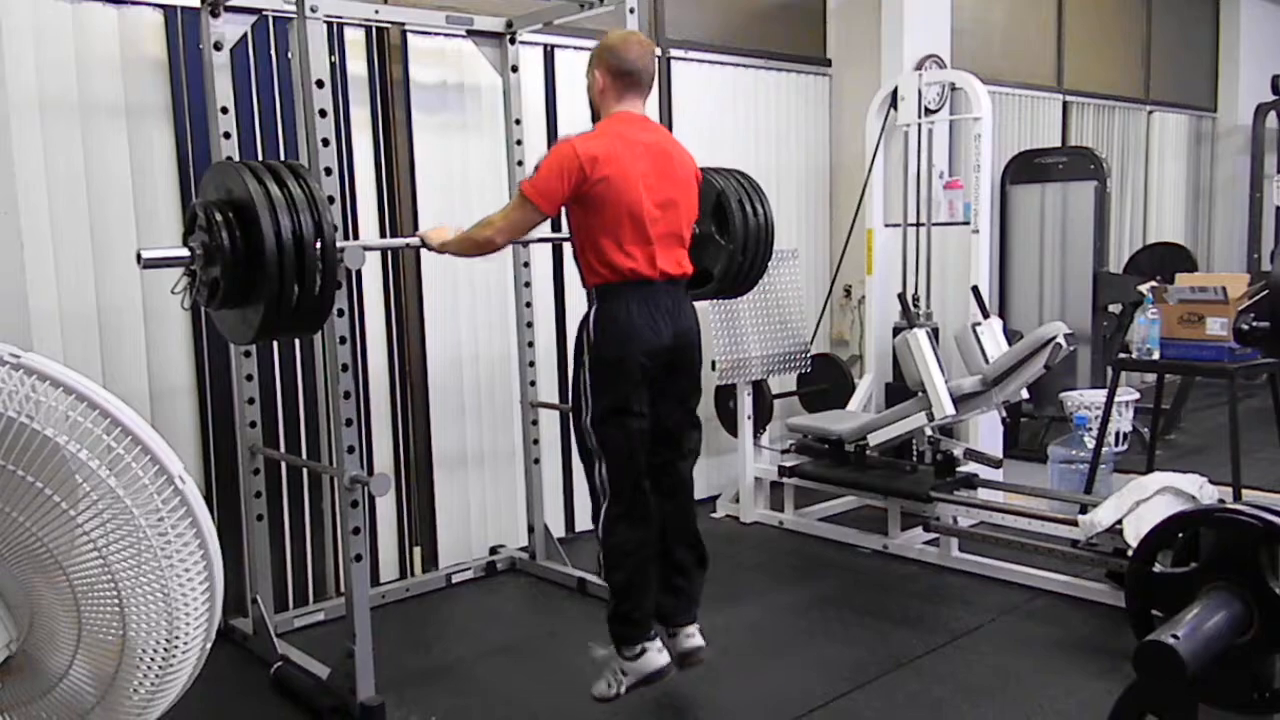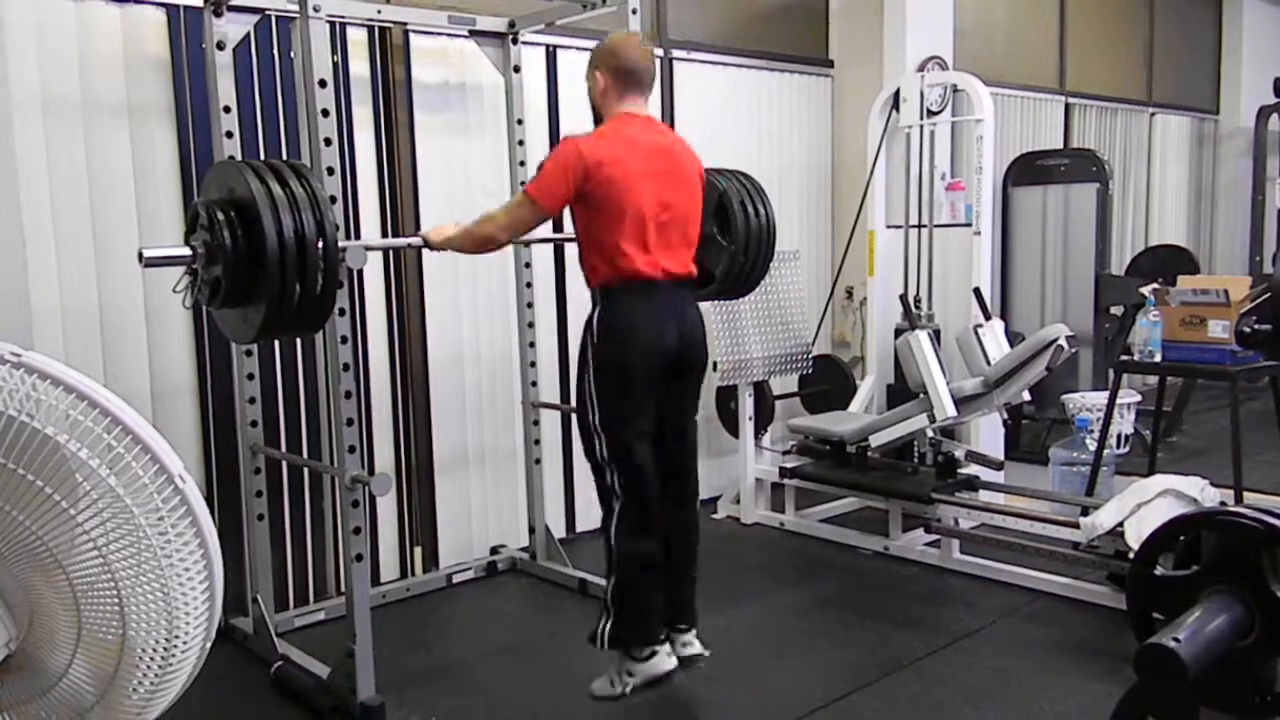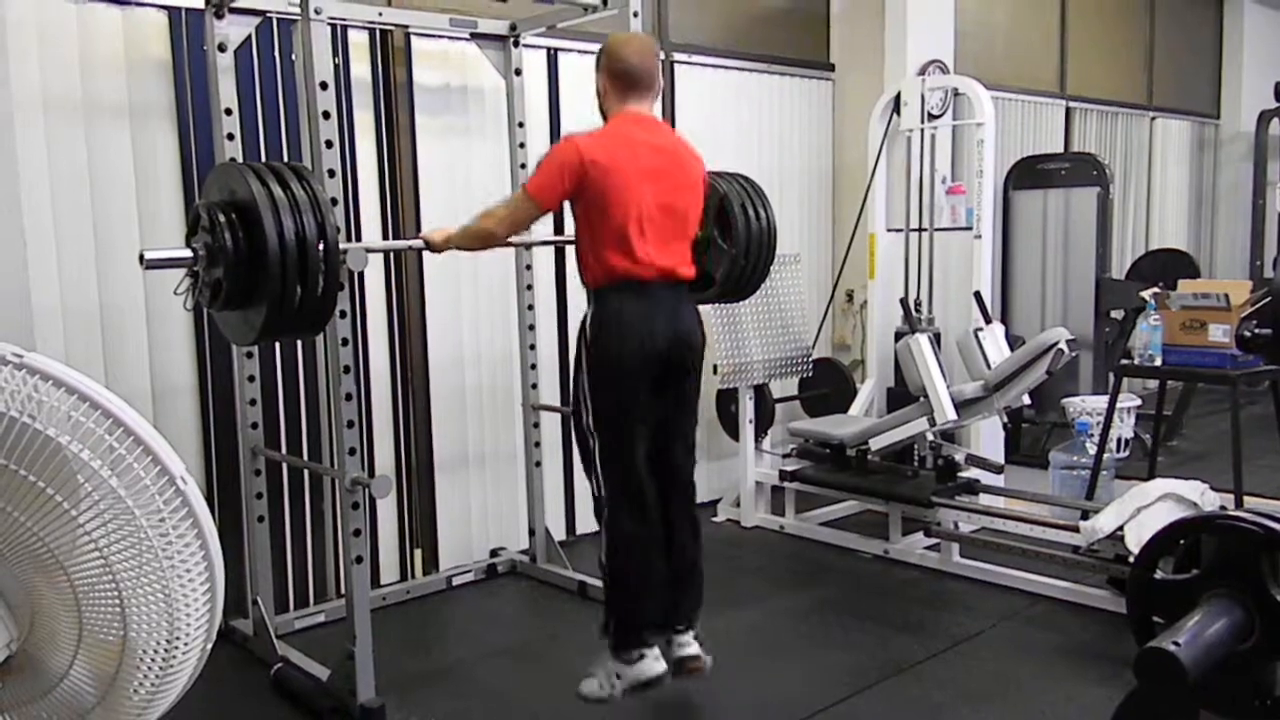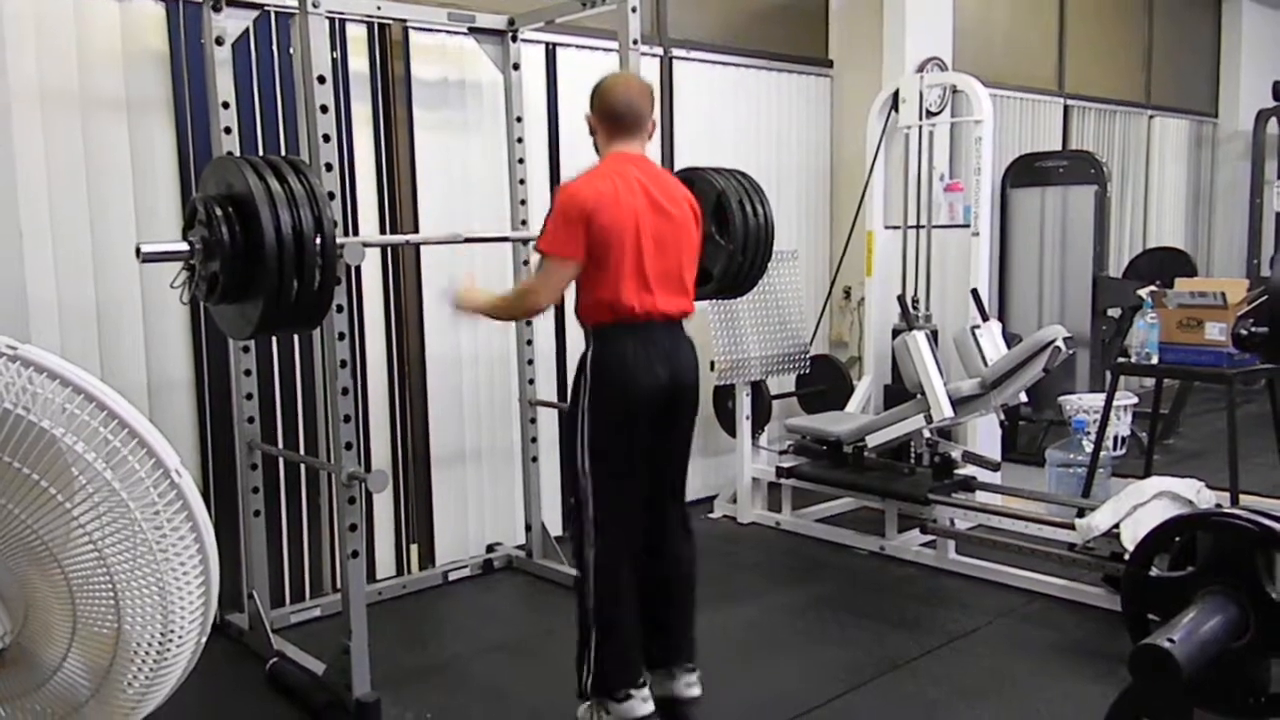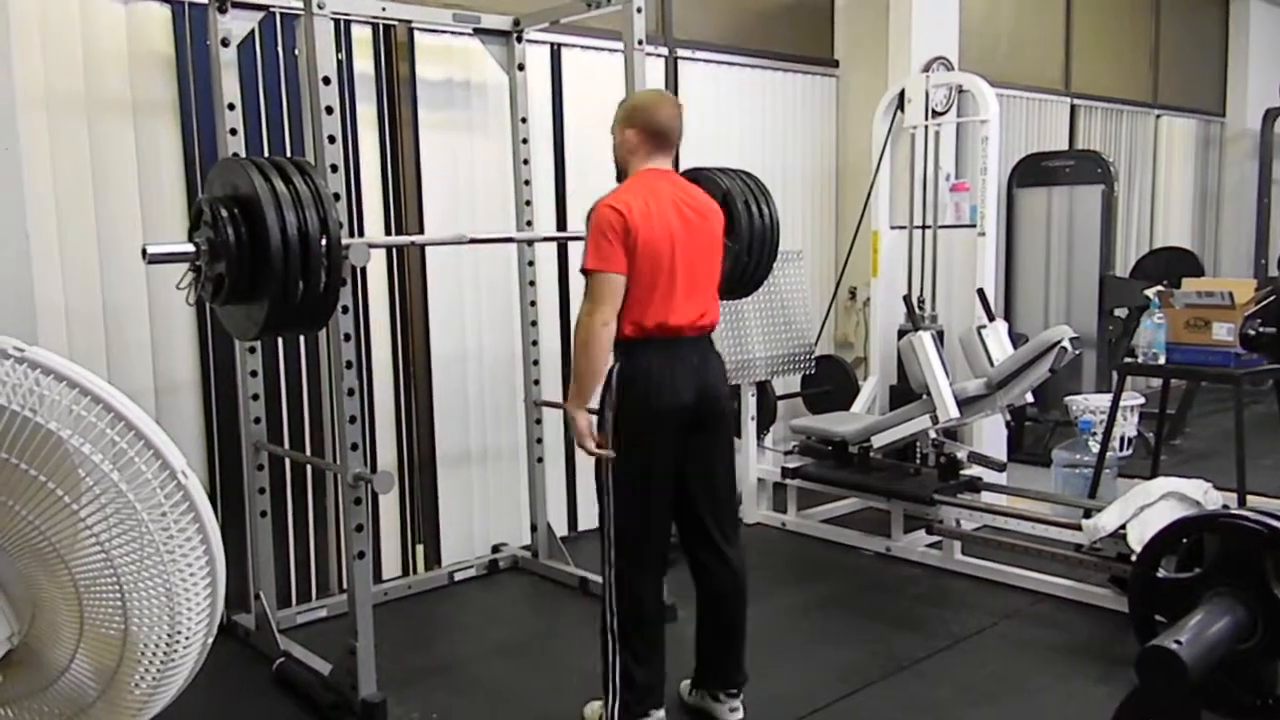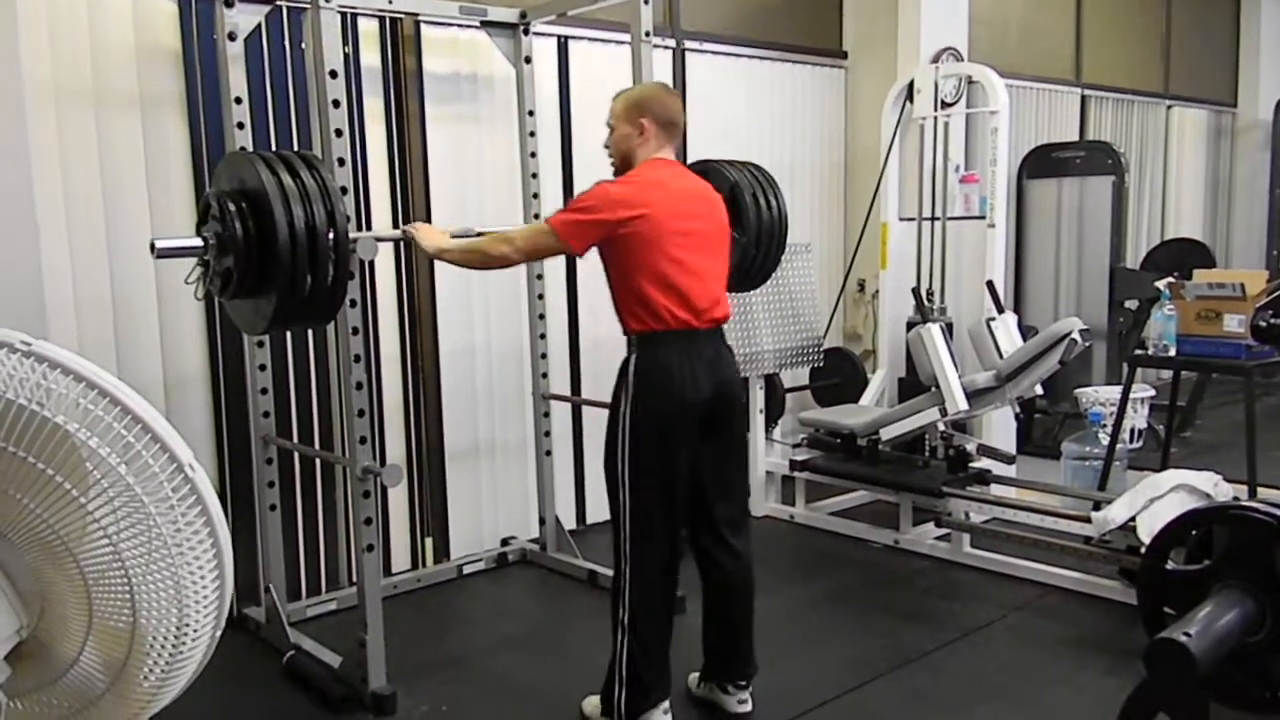
dt=0.4s
person 1, frame 1
left shoulder: (581, 153)
right shoulder: (680, 156)
left elbow: (501, 232)
left wrist: (446, 242)
left hip: (620, 321)
right hip: (679, 316)
left knee: (620, 485)
right knee: (672, 475)
left ankle: (636, 643)
right ankle: (681, 620)
person 1, frame 2
left shoulder: (585, 153)
right shoulder: (685, 156)
left elbow: (502, 229)
left wrist: (447, 240)
left hip: (625, 323)
right hip: (684, 318)
left knee: (629, 487)
right knee: (674, 482)
left ankle: (640, 644)
right ankle: (679, 625)
person 1, frame 3
left shoulder: (583, 151)
right shoulder: (690, 158)
left elbow: (503, 224)
left wrist: (447, 239)
left hip: (622, 323)
right hip: (681, 317)
left knee: (623, 490)
right knee: (673, 481)
left ankle: (634, 647)
right ankle: (679, 628)
person 1, frame 4
left shoulder: (582, 194)
right shoulder: (682, 196)
left elbow: (541, 296)
left wrist: (478, 303)
left hip: (617, 359)
right hip: (677, 354)
left knee: (607, 530)
right knee: (665, 518)
right ankle: (676, 665)
person 1, frame 5
left shoulder: (617, 209)
right shoulder: (708, 208)
left elbow: (601, 316)
left wrist: (579, 405)
left hip: (646, 376)
right hip: (706, 369)
left knee: (635, 549)
right knee: (715, 538)
person 1, frame 6
left shoulder: (618, 198)
right shoulder: (710, 197)
left elbow: (512, 249)
left wrist: (441, 245)
left hip: (660, 370)
right hip: (719, 364)
left knee: (647, 545)
right knee: (723, 532)
